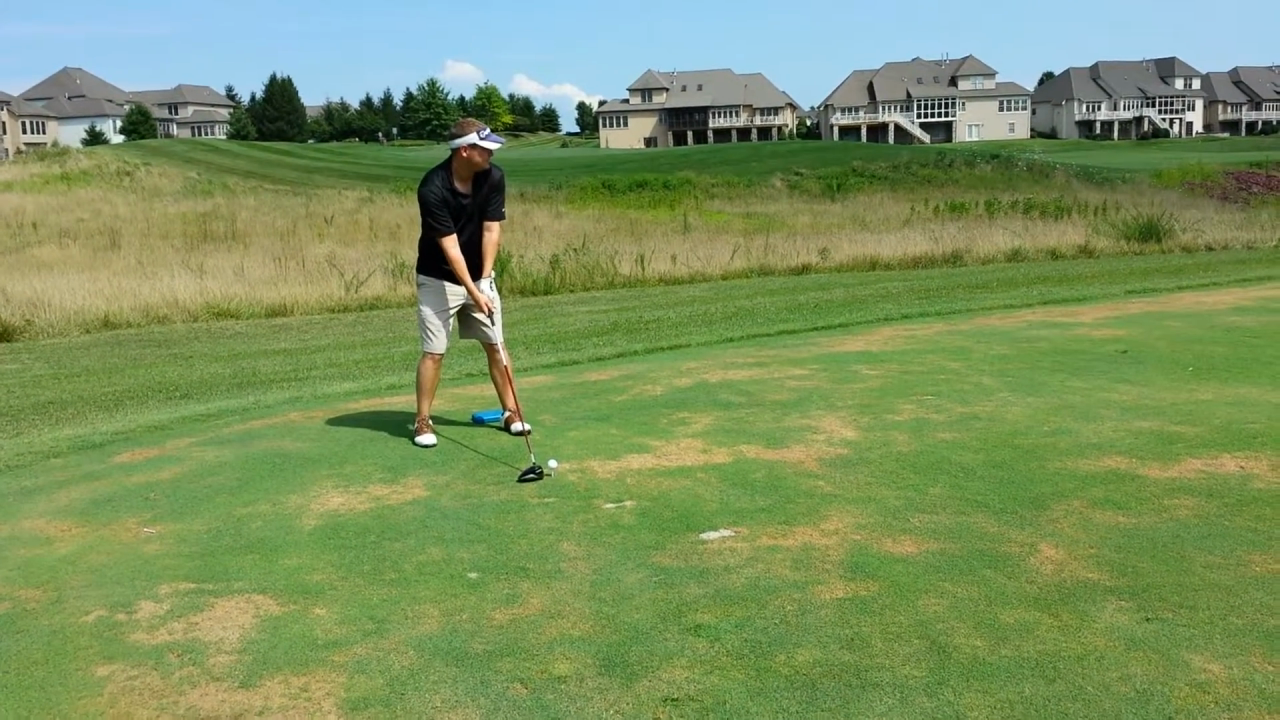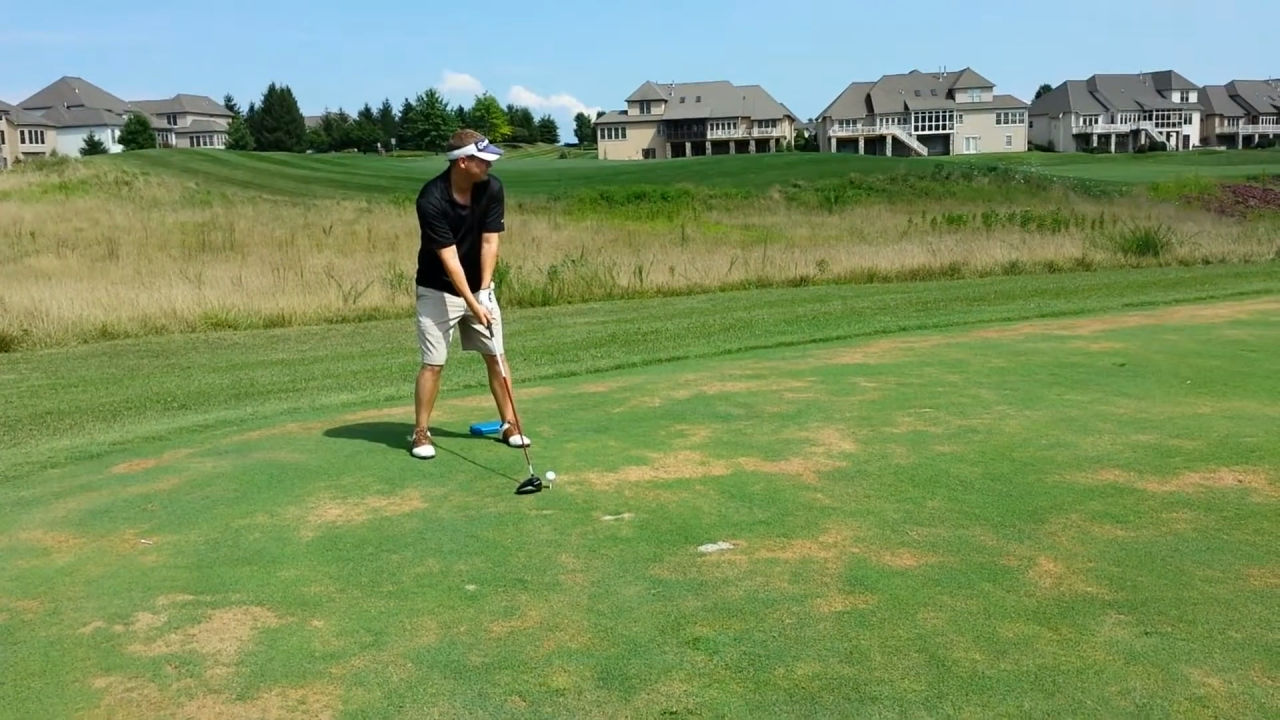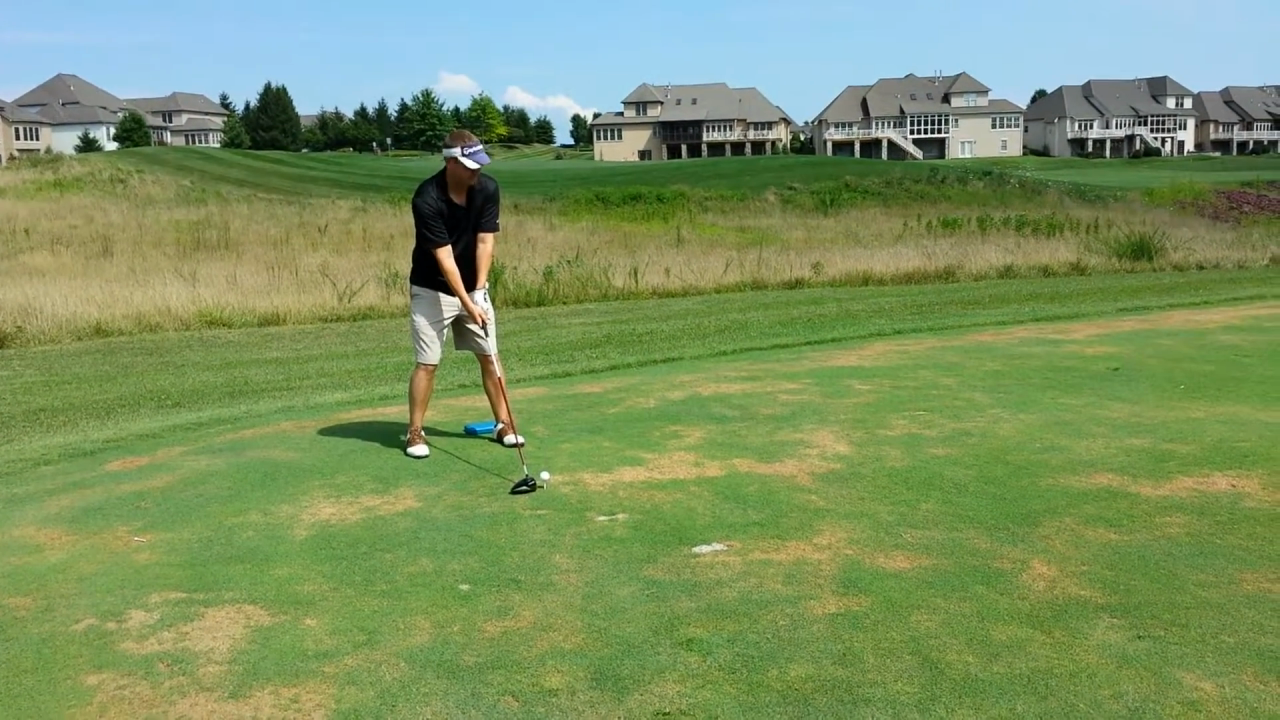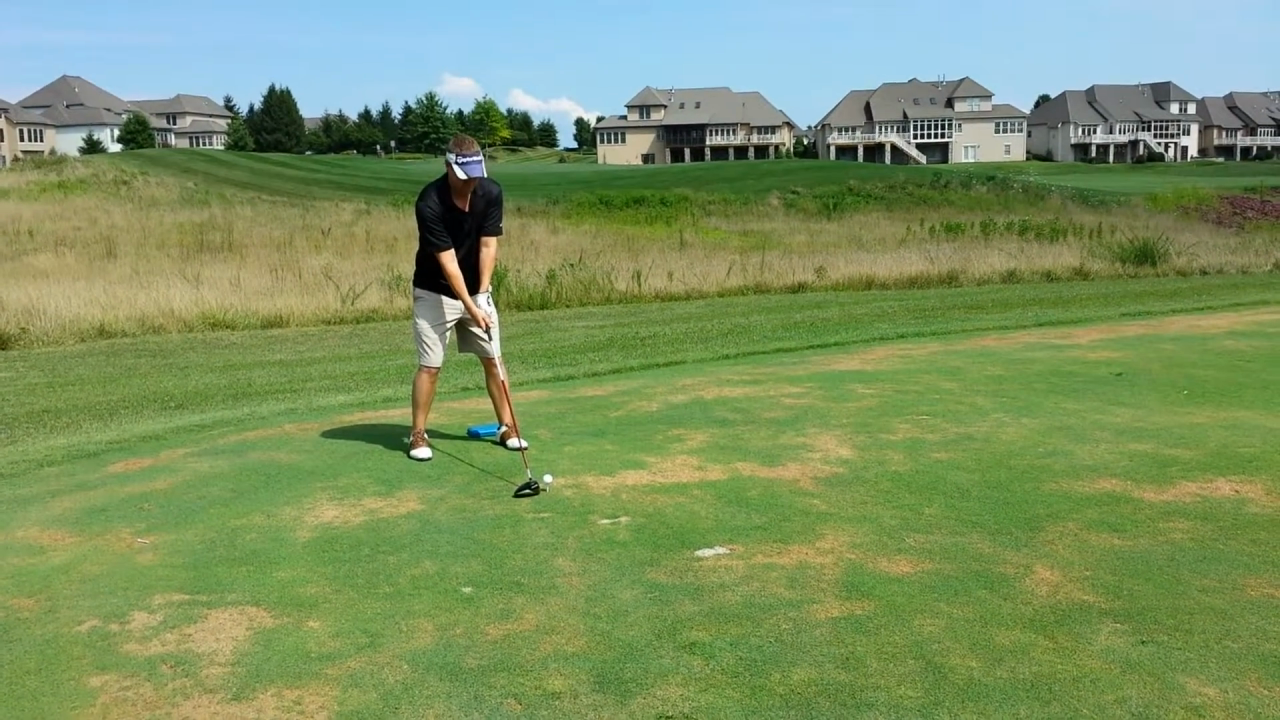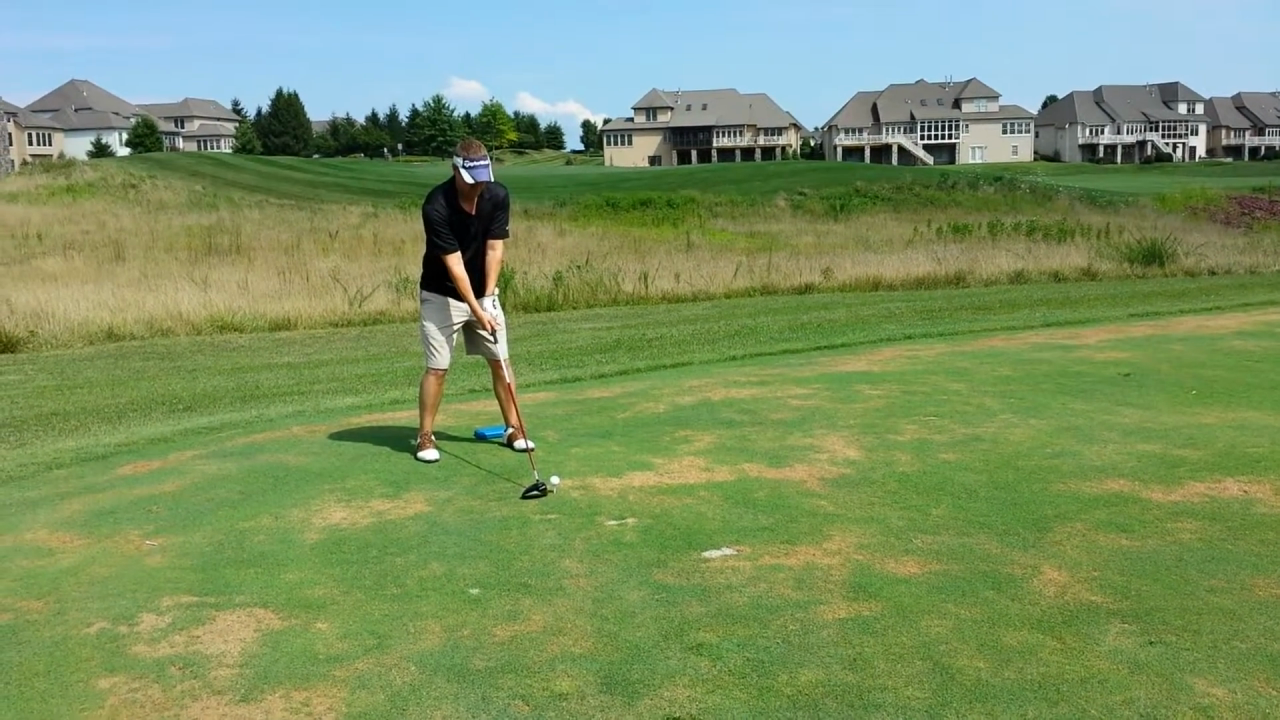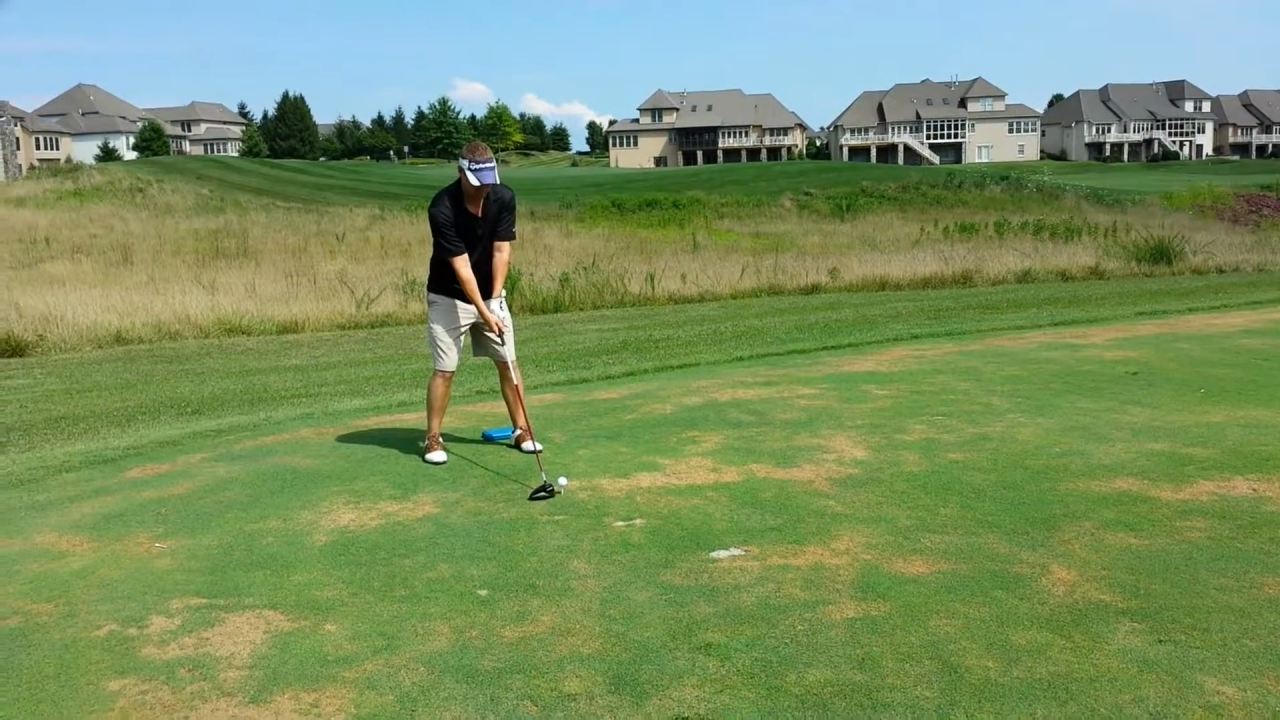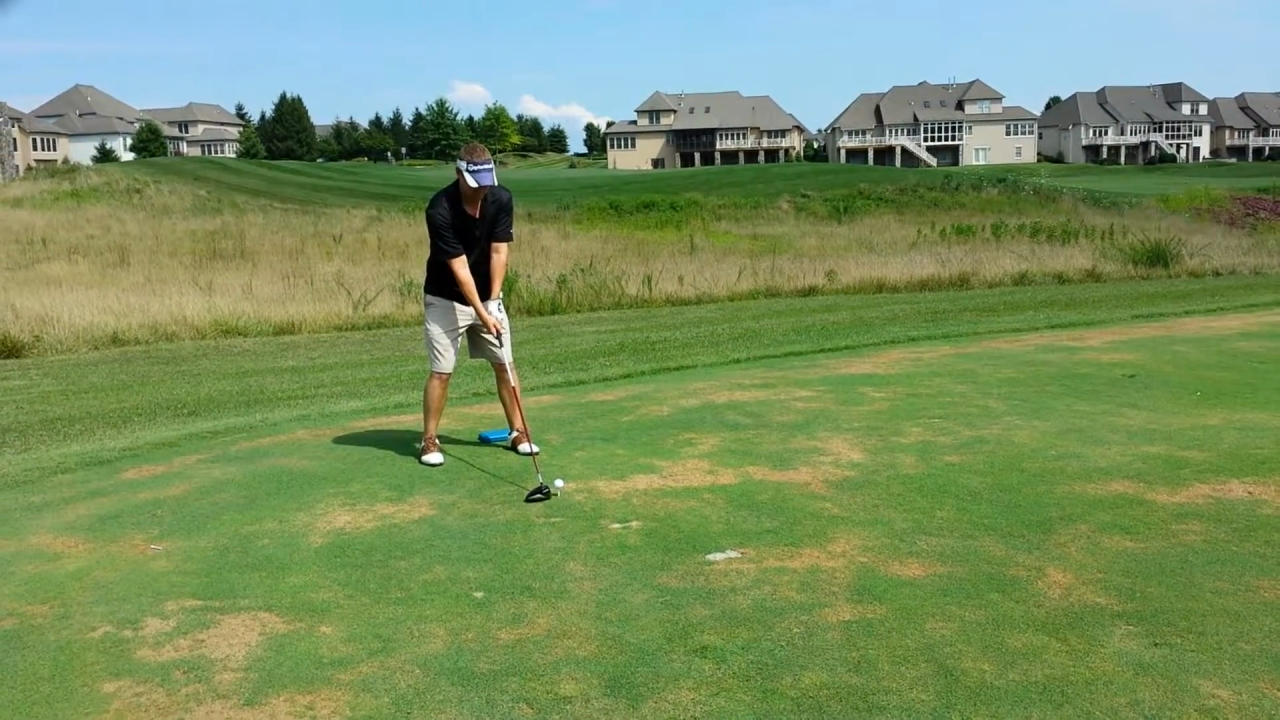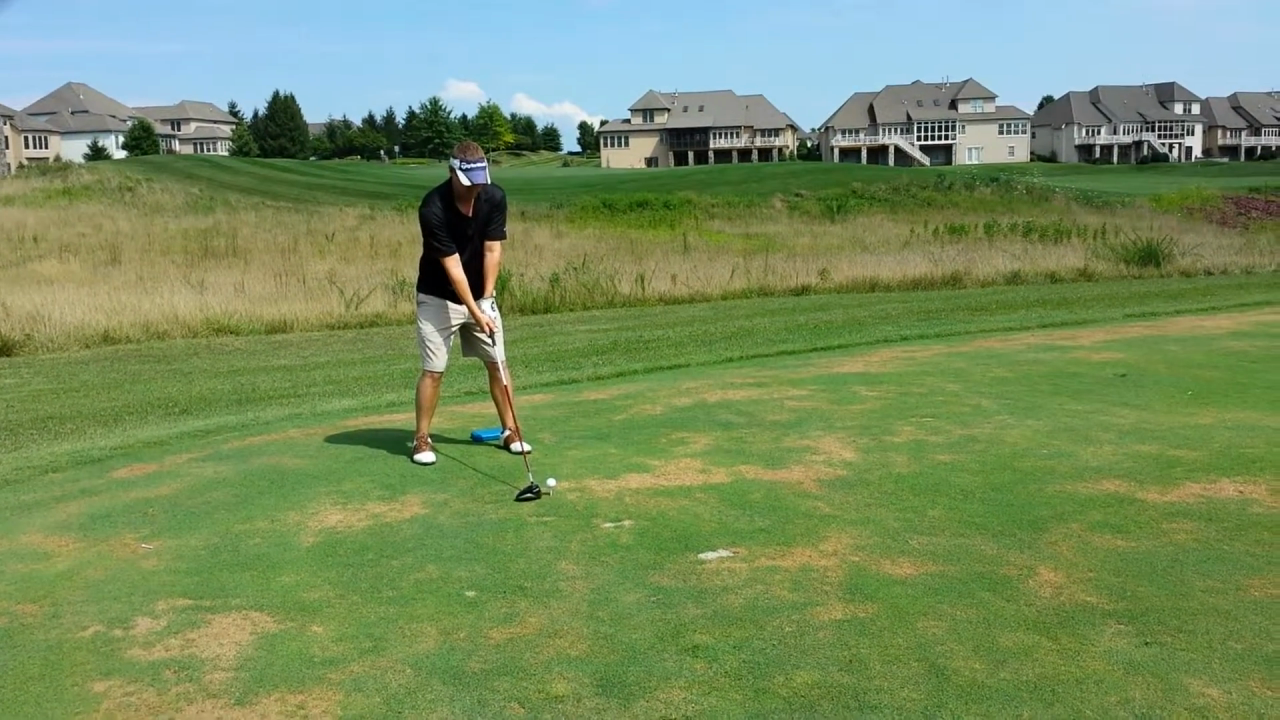
dt=0.3s
person 1, frame 1
left shoulder: (493, 177)
right shoulder: (432, 188)
left elbow: (491, 229)
right elbow: (450, 246)
left wrist: (485, 279)
right wrist: (472, 291)
left hip: (479, 276)
right hip: (438, 278)
left knee: (495, 344)
right knee: (434, 351)
left ankle: (510, 412)
right ankle: (423, 420)
person 1, frame 2
left shoulder: (492, 188)
right shoulder: (431, 199)
left elbow: (490, 242)
right elbow: (449, 258)
left wrist: (484, 291)
right wrist: (471, 304)
left hip: (479, 288)
right hip: (438, 290)
left knee: (496, 356)
right knee: (433, 363)
left ankle: (509, 424)
right ankle: (421, 432)
person 1, frame 3
left shoulder: (488, 189)
right shoulder: (426, 199)
left elbow: (485, 241)
right elbow: (444, 257)
left wrist: (480, 290)
right wrist: (466, 303)
left hip: (473, 287)
right hip: (432, 290)
left knee: (489, 356)
right knee: (427, 362)
left ankle: (503, 424)
right ankle: (415, 432)
person 1, frame 4
left shoulder: (492, 193)
right shoulder: (429, 203)
left elbow: (488, 245)
right elbow: (447, 261)
left wrist: (483, 294)
right wrist: (470, 307)
left hip: (477, 291)
right hip: (435, 292)
left knee: (493, 359)
right knee: (430, 365)
left ankle: (506, 427)
right ankle: (418, 434)
person 1, frame 5
left shoulder: (498, 196)
right shoulder: (436, 206)
left elbow: (494, 249)
right elbow: (454, 264)
left wrist: (489, 297)
right wrist: (475, 309)
left hip: (483, 292)
right hip: (442, 294)
left knee: (500, 360)
right knee: (437, 367)
left ankle: (513, 428)
right ankle: (425, 436)
person 1, frame 6
left shoulder: (504, 198)
right shoulder: (442, 208)
left elbow: (501, 251)
right elbow: (461, 266)
left wrist: (495, 300)
right wrist: (482, 311)
left hip: (490, 294)
right hip: (449, 296)
left knee: (507, 362)
right knee: (445, 369)
left ankle: (521, 430)
right ankle: (433, 437)
person 1, frame 7
left shoulder: (502, 199)
right shoulder: (440, 210)
left elbow: (499, 251)
right elbow: (459, 267)
left wrist: (493, 301)
right wrist: (481, 313)
left hip: (487, 296)
right hip: (446, 299)
left knee: (504, 364)
right knee: (441, 371)
left ankle: (517, 432)
right ankle: (429, 439)
person 1, frame 8
left shoulder: (495, 197)
right shoulder: (433, 208)
left elbow: (492, 250)
right elbow: (452, 266)
left wrist: (487, 299)
right wrist: (474, 312)
left hip: (480, 295)
right hip: (438, 297)
left knee: (497, 362)
right knee: (433, 370)
left ankle: (509, 431)
right ankle: (421, 439)
